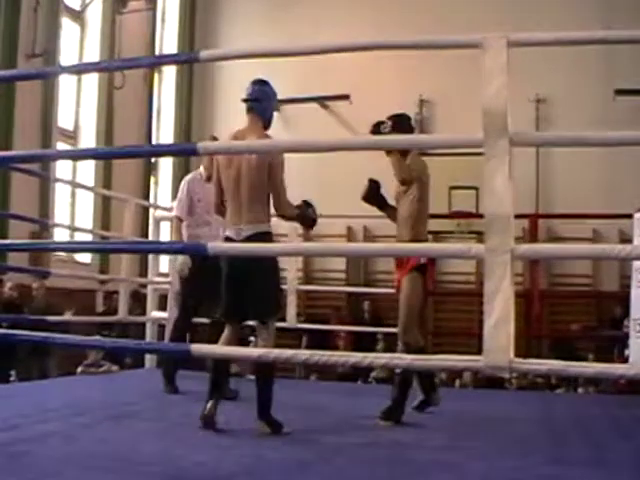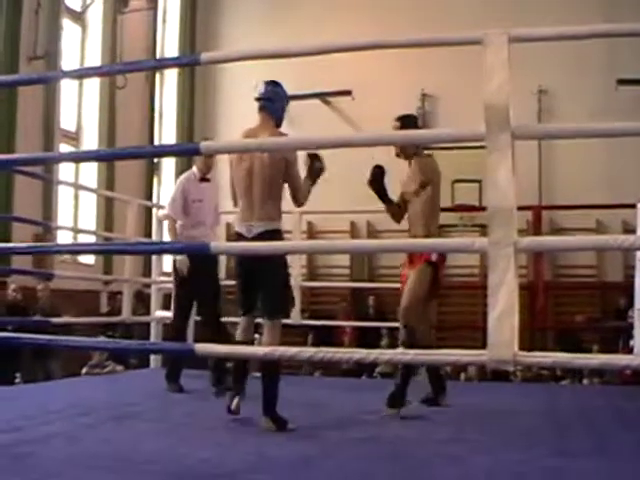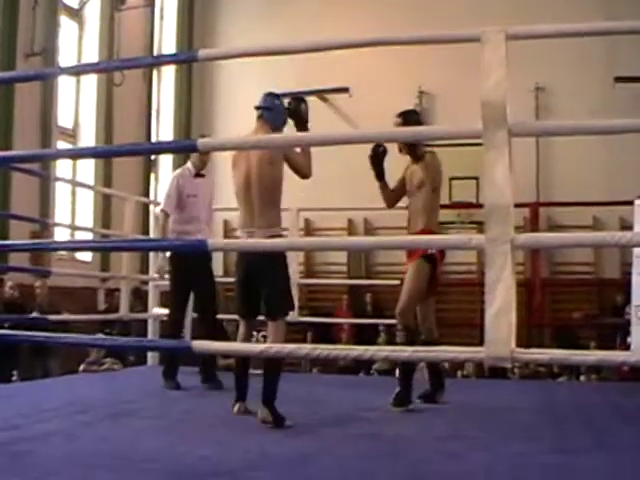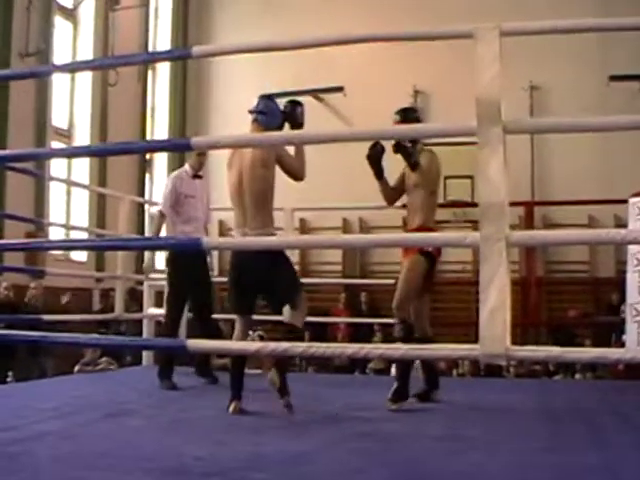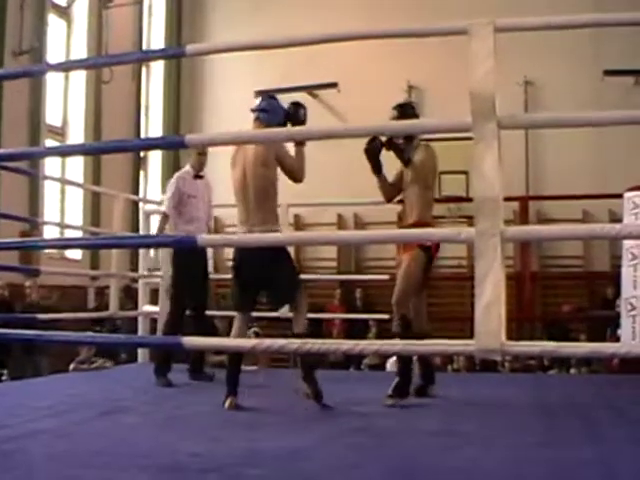
dt=0.2s
person 1, frame 1
right shoulder: (268, 146)
left elbow: (218, 205)
right elbow: (281, 207)
right wrist: (303, 214)
left hip: (231, 241)
right hip: (258, 241)
left knee: (232, 325)
right knee: (266, 327)
left ankle: (213, 398)
right ankle: (264, 415)
person 1, frame 2
right shoulder: (282, 143)
right elbow: (299, 198)
right wrist: (312, 175)
left hip: (241, 237)
right hip: (268, 237)
left knee: (247, 314)
right knee: (272, 321)
left ankle: (236, 391)
right ankle: (269, 411)
person 1, frame 3
left shoulder: (239, 148)
right shoulder: (277, 143)
right elbow: (305, 171)
right wrist: (303, 128)
left hip: (244, 243)
right hip: (269, 242)
left knee: (246, 321)
right knee: (276, 322)
left ankle: (240, 399)
right ankle: (268, 404)
person 1, frame 4
left shoulder: (235, 152)
right shoulder: (269, 146)
right elbow: (299, 174)
right wrist: (297, 134)
left hip: (239, 245)
left knee: (243, 320)
right knee: (298, 303)
left ankle: (235, 398)
right ankle: (279, 367)
person 1, frame 5
left shoulder: (237, 150)
right shoulder: (270, 144)
right elbow: (297, 175)
right wrist: (299, 136)
left hip: (243, 242)
left knee: (242, 316)
right knee: (299, 304)
left ankle: (231, 394)
right ankle: (309, 376)
person 2, frame 1
left shoulder: (415, 163)
right shoulder: (406, 166)
left elbow: (403, 177)
right wrist: (379, 202)
left hip: (415, 254)
right hip: (405, 255)
left knee: (406, 328)
right knee: (411, 327)
left ankle: (397, 403)
right ankle: (429, 390)
person 2, frame 2
left shoulder: (427, 163)
right shoulder: (409, 175)
left elbow: (422, 177)
right elbow: (398, 216)
left wrist: (411, 151)
right wrist: (381, 194)
left hip: (429, 251)
right hip: (414, 252)
left knee: (407, 313)
right knee: (421, 324)
left ankle: (401, 388)
right ankle: (438, 390)
person 2, frame 3
left shoulder: (428, 159)
right shoulder: (409, 169)
left elbow: (433, 184)
right elbow: (390, 201)
left wrist: (417, 154)
right wrist: (379, 172)
left hip: (428, 244)
right hip: (414, 245)
left knee: (404, 311)
right knee: (424, 320)
left ankle: (405, 385)
right ankle: (436, 386)
person 2, frame 4
left shoulder: (427, 157)
right shoulder: (408, 165)
left elbow: (431, 188)
right elbow: (390, 198)
left wrist: (412, 159)
right wrist: (377, 169)
left knee: (401, 304)
right knee: (418, 316)
left ankle: (402, 380)
right ankle: (431, 384)
person 2, frame 5
left shoulder: (424, 152)
right shoulder: (408, 155)
left elbow: (425, 182)
right elbow: (389, 195)
left wrist: (404, 157)
right wrist: (376, 165)
left knee: (400, 301)
right knee: (415, 310)
left ankle: (403, 378)
right ankle: (426, 379)
person 3, frame 1
right shoulder: (191, 182)
right elbow: (178, 219)
right wrist: (181, 254)
left hip: (215, 255)
right hip: (194, 254)
left knee: (218, 315)
right knee: (185, 313)
right ankle: (169, 374)
person 3, frame 2
left shoulder: (214, 186)
right shoulder: (184, 182)
right elbow: (171, 220)
left wrist: (220, 254)
right wrist: (178, 252)
left hip: (208, 255)
right hip: (187, 256)
left knee: (212, 316)
right knee: (181, 315)
left ankle: (219, 377)
right ankle: (172, 376)
person 3, frame 3
left shoulder: (207, 183)
right shoulder: (179, 178)
right elbow: (165, 215)
left hip: (202, 251)
right hip: (182, 251)
left knee: (208, 311)
right knee: (177, 312)
left ankle: (208, 372)
right ankle: (169, 373)
person 3, frame 4
left shoulder: (204, 184)
right shoulder: (176, 179)
right elbow: (161, 215)
left wrist: (210, 251)
left hip: (199, 252)
right hip: (180, 251)
left knee: (204, 309)
right knee: (174, 312)
left ankle: (204, 365)
right ankle: (165, 373)
person 3, frame 5
left shoulder: (206, 184)
right shoulder: (179, 180)
right elbow: (165, 215)
left hip: (200, 251)
right hip: (183, 250)
left knee: (199, 308)
right knee: (177, 309)
left ankle: (196, 366)
right ankle: (161, 369)
